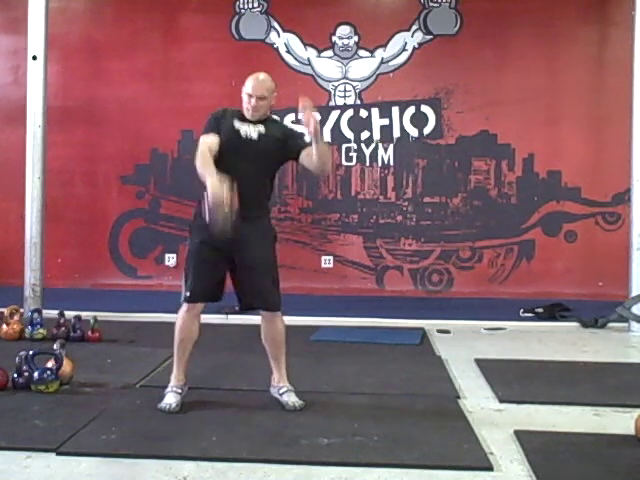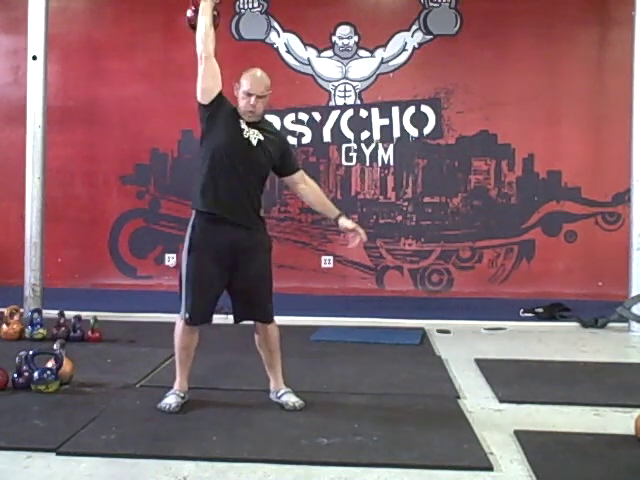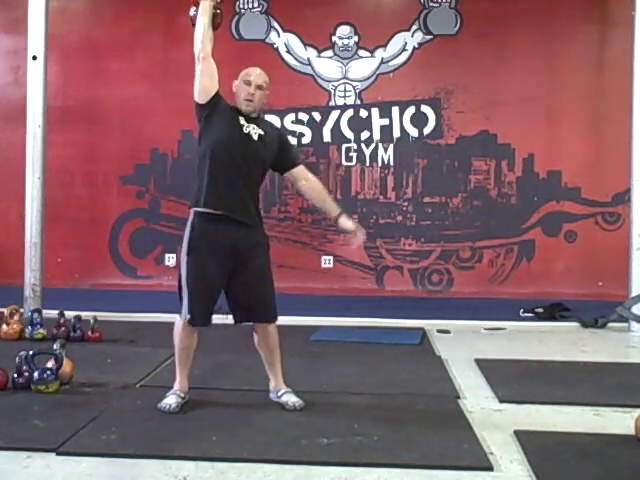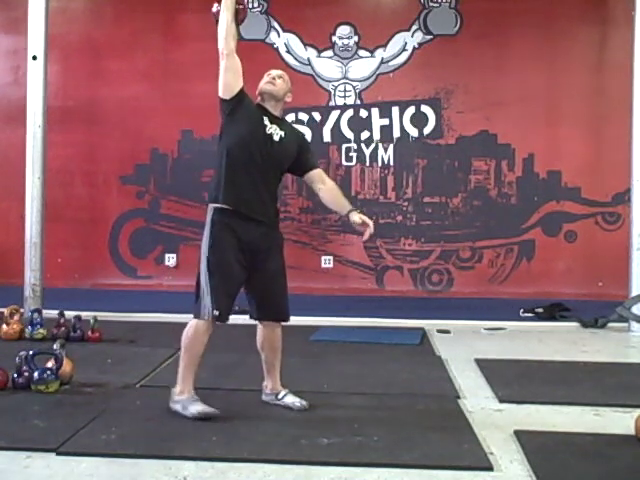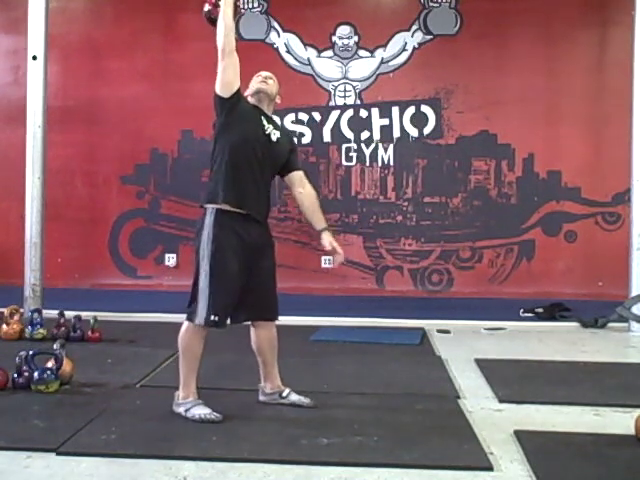
dt=0.7s
person 1, frame 1
left shoulder: (282, 132)
right shoulder: (222, 118)
left elbow: (321, 166)
right elbow: (204, 155)
left wrist: (315, 134)
right wrist: (212, 182)
left hip: (254, 228)
right hip: (210, 224)
left knee: (270, 307)
right knee: (192, 303)
left ankle: (280, 382)
right ankle: (177, 383)
person 1, frame 2
left shoulder: (274, 139)
right shoulder: (217, 113)
left elbow: (301, 183)
right elbow: (205, 55)
left wrist: (339, 218)
left hip: (251, 236)
right hip: (207, 230)
left knee: (263, 316)
right knee: (191, 314)
left ankle: (277, 386)
right ankle: (180, 387)
person 1, frame 3
left shoulder: (273, 137)
right shoulder: (214, 111)
left elbow: (304, 179)
right elbow: (203, 56)
left wrist: (340, 216)
left hip: (250, 233)
right hip: (206, 227)
left knee: (263, 315)
right knee: (190, 312)
left ankle: (277, 386)
right ankle: (180, 387)
person 1, frame 4
left shoulder: (293, 138)
right shoulder: (238, 109)
left elbow: (320, 182)
right elbow: (226, 52)
left wrist: (351, 213)
left hip: (266, 230)
right hip: (225, 224)
left knee: (271, 314)
right knee: (208, 311)
left ankle: (273, 387)
right ankle: (183, 391)
person 1, frame 5
left shoulder: (282, 139)
right shoulder: (233, 109)
left elbow: (300, 186)
right elbow: (226, 51)
left wrist: (323, 230)
left hip: (258, 228)
right hip: (223, 223)
left knee: (263, 313)
right knee: (202, 313)
left ankle: (272, 386)
right ankle: (185, 396)
